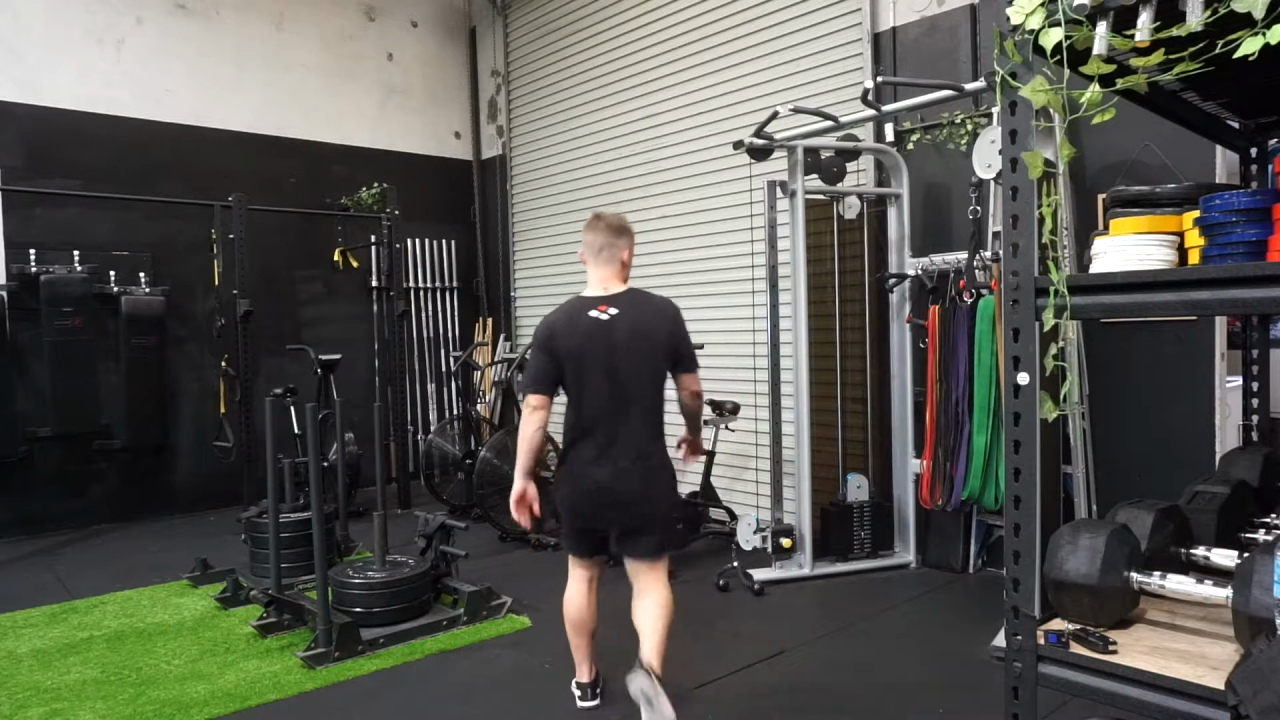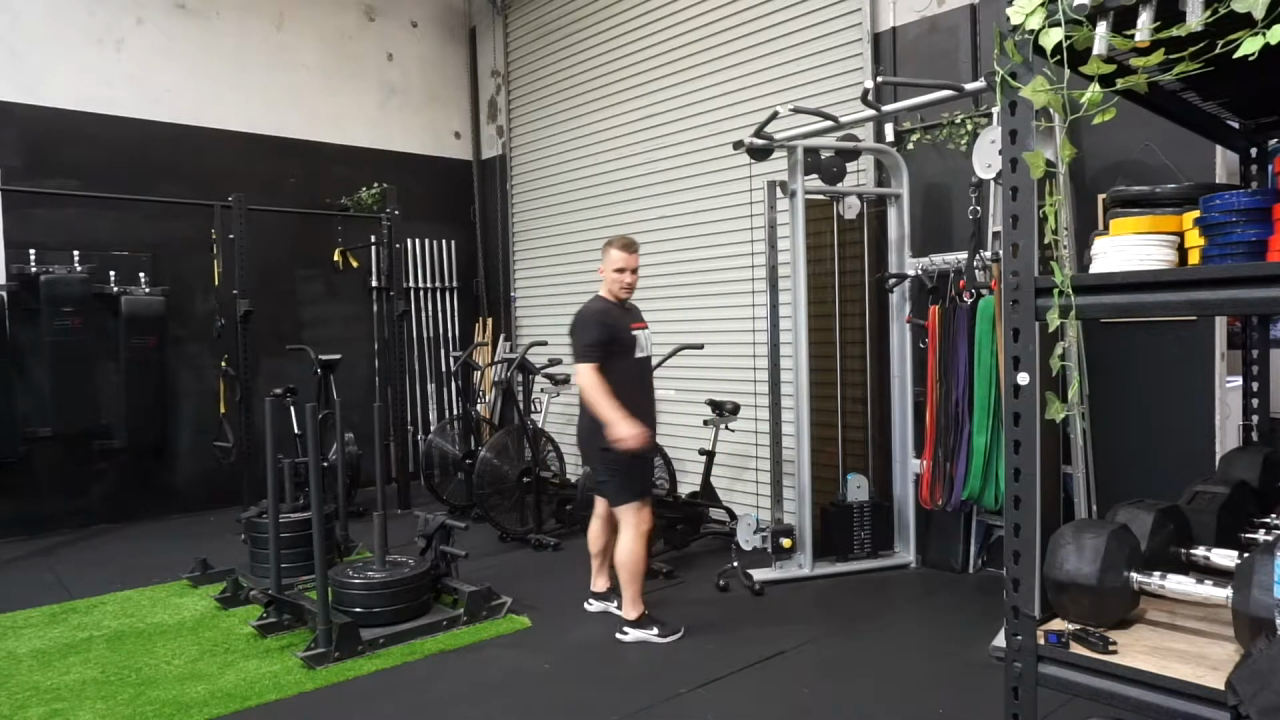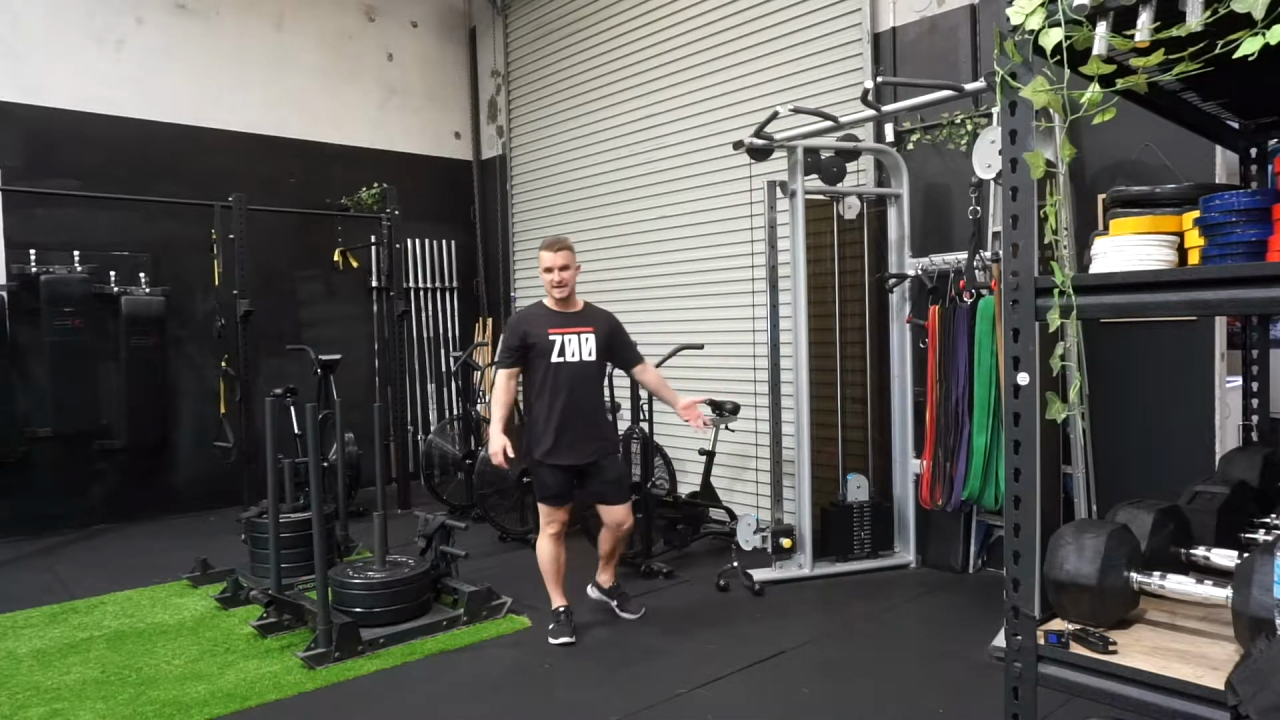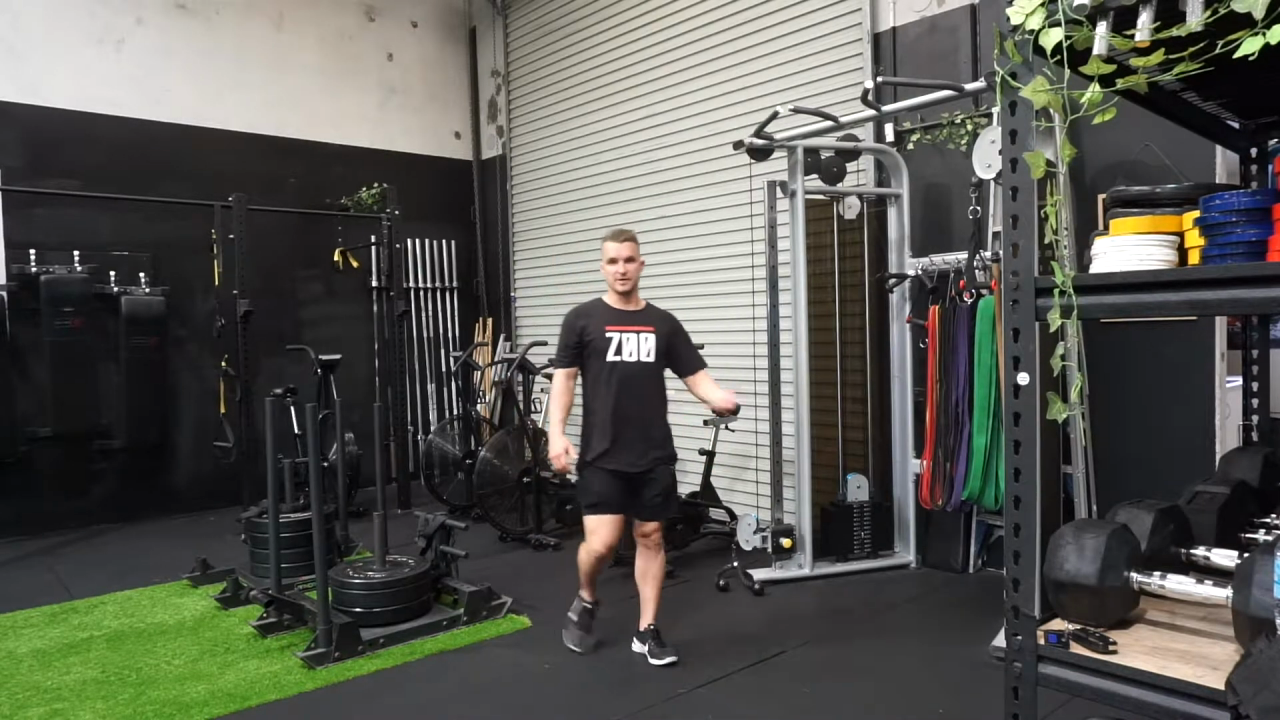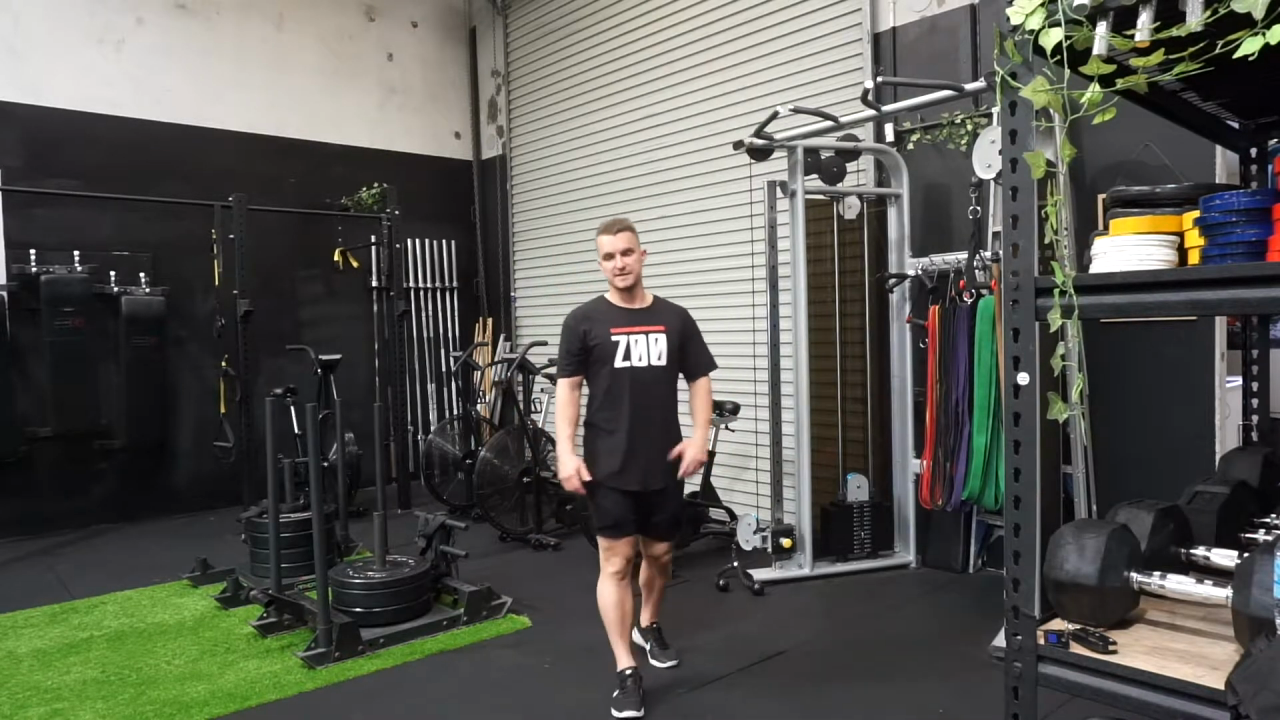
dt=1s
person 1, frame 1
left shoulder: (556, 325)
right shoulder: (663, 314)
left elbow: (535, 408)
right elbow: (691, 389)
left wrist: (522, 477)
right wrist: (693, 431)
left hip: (581, 479)
right hip: (646, 477)
left knee: (583, 576)
right knee: (651, 579)
right ankle: (648, 667)
person 1, frame 2
left shoulder: (631, 312)
right shoulder: (595, 315)
right elbow: (586, 374)
left wrist: (633, 419)
right wrist: (618, 421)
left hip: (623, 437)
right hip: (613, 438)
left knee: (606, 511)
right knee: (636, 522)
left ankle: (600, 591)
right ankle: (634, 618)
person 1, frame 3
left shoulder: (603, 321)
right shoulder: (525, 322)
left elbow: (639, 367)
right elbow: (506, 377)
left wrist: (677, 401)
right wrist: (496, 430)
left hip: (600, 444)
right hip: (549, 447)
left knee: (620, 521)
right knee: (553, 525)
left ankle: (605, 583)
right ankle: (560, 609)
person 1, frame 4
left shoulder: (664, 323)
right shoulder: (582, 319)
left elbow: (696, 375)
right elbow: (563, 378)
left wrist: (718, 399)
right wrist: (556, 433)
left hip: (654, 453)
right hip: (602, 452)
left knee: (651, 537)
right knee: (601, 542)
left ankle: (647, 630)
right ankle: (585, 600)
person 1, frame 5
left shoulder: (675, 318)
right shoulder: (584, 321)
left elbow: (698, 378)
right elbow: (568, 388)
left wrist: (699, 436)
right wrist: (565, 451)
left hip: (664, 466)
right hip: (609, 468)
left knee: (659, 555)
right knee: (617, 565)
left ankle: (647, 625)
right ankle: (626, 673)
